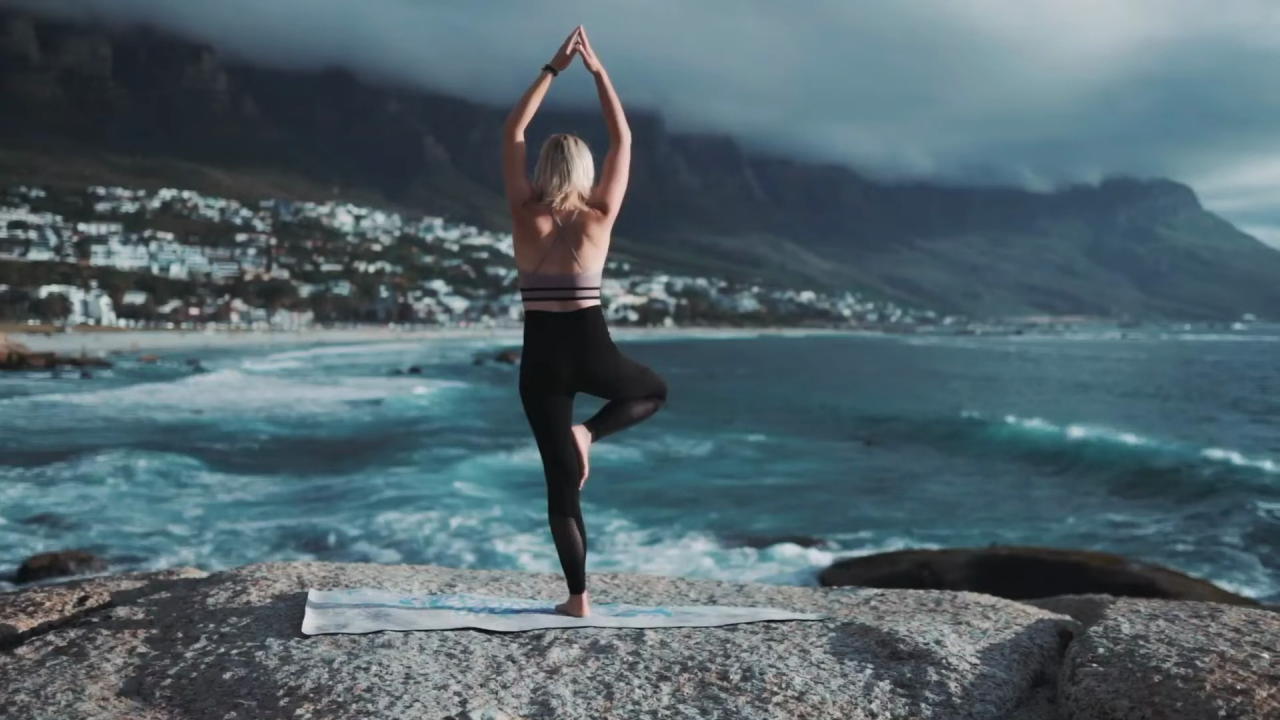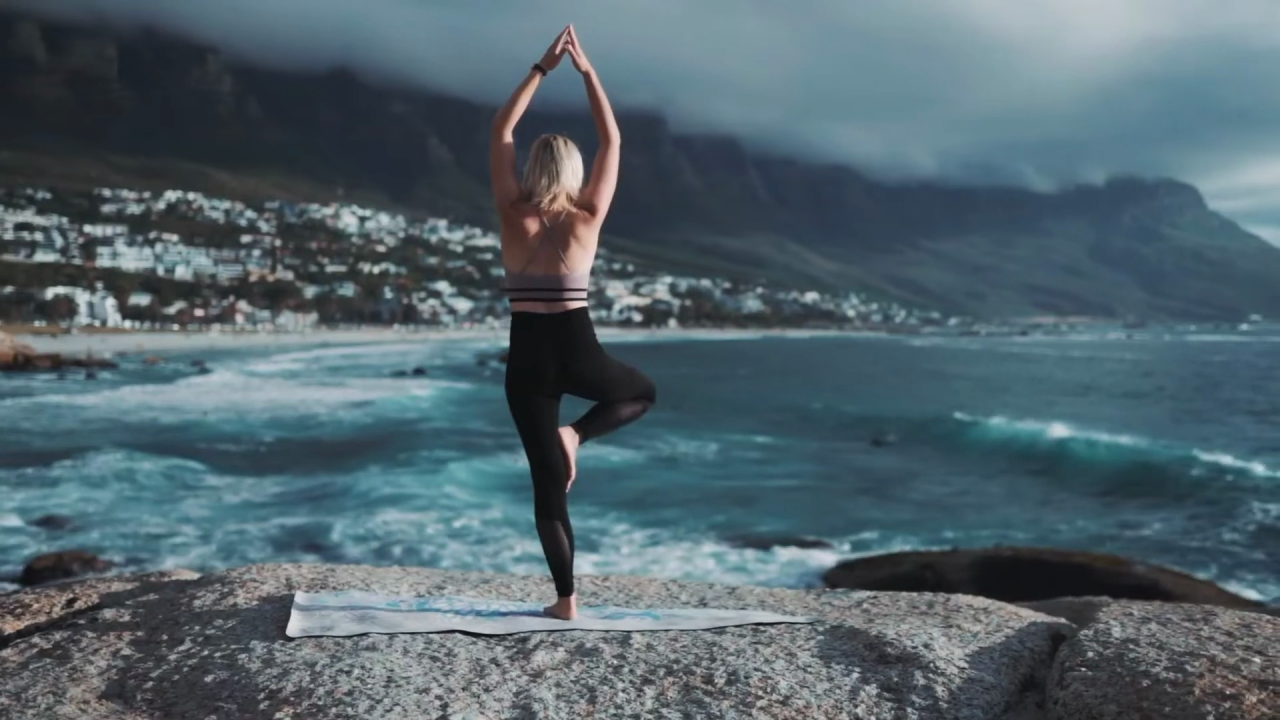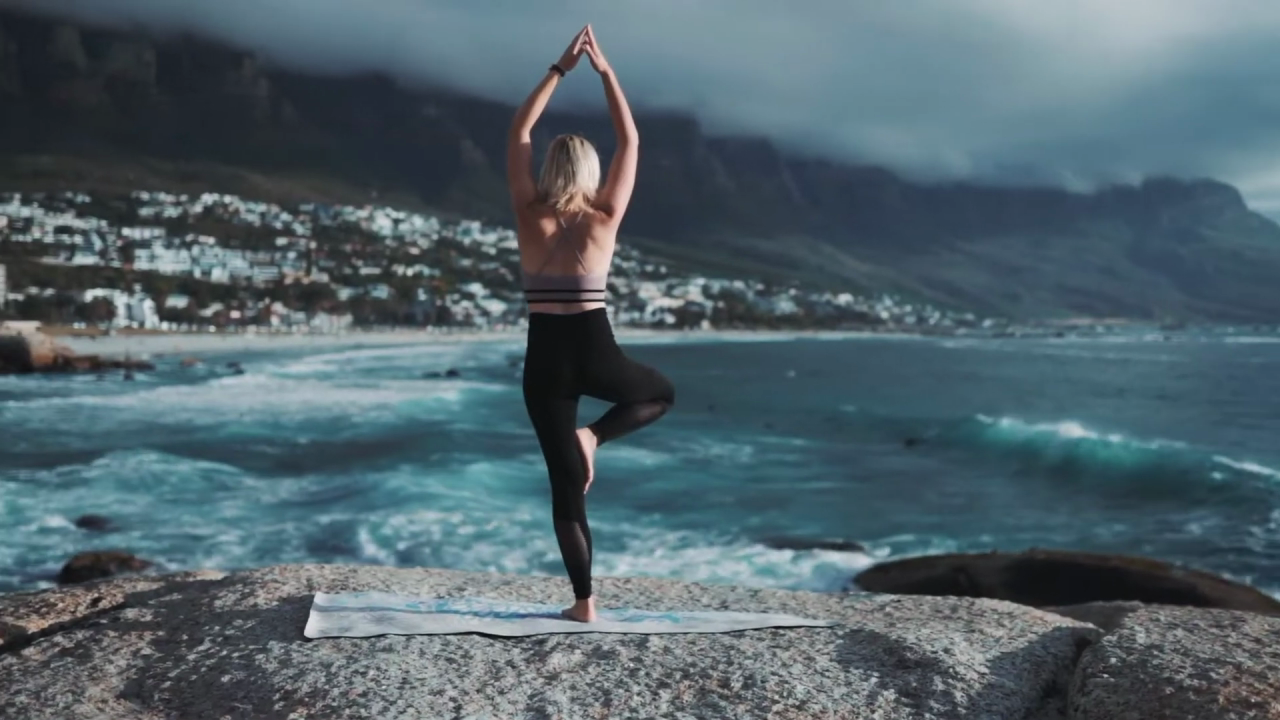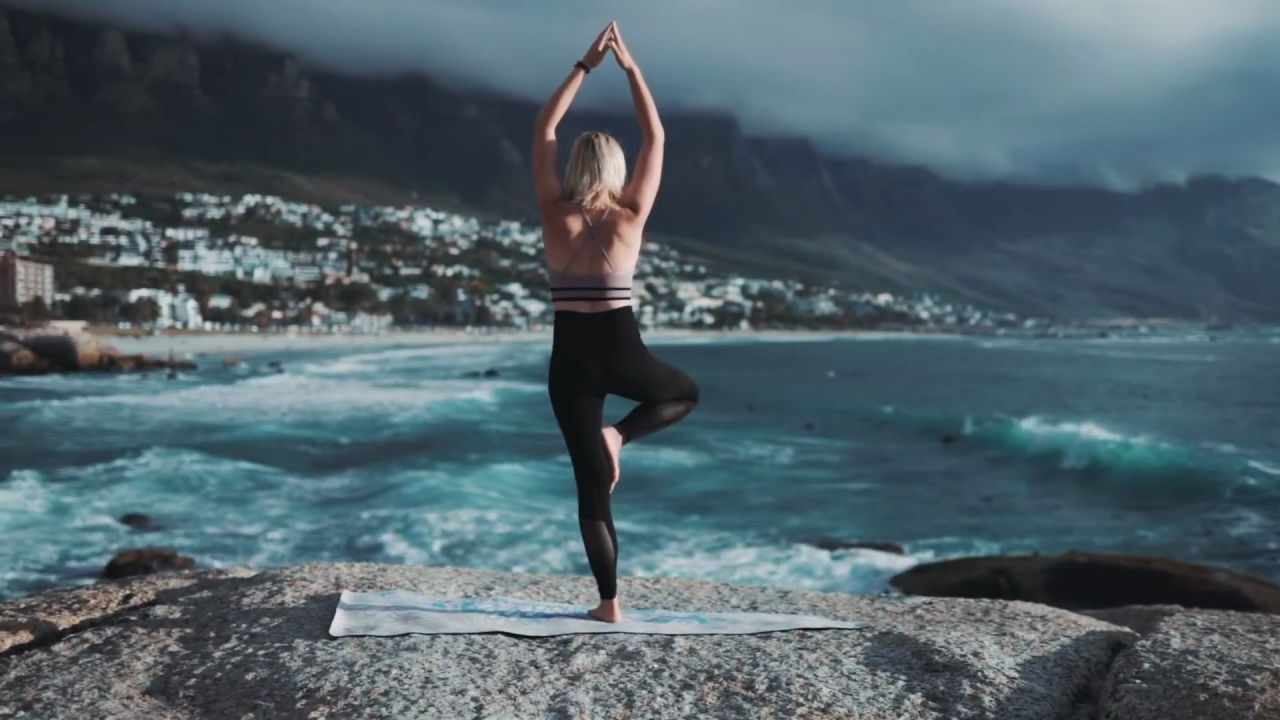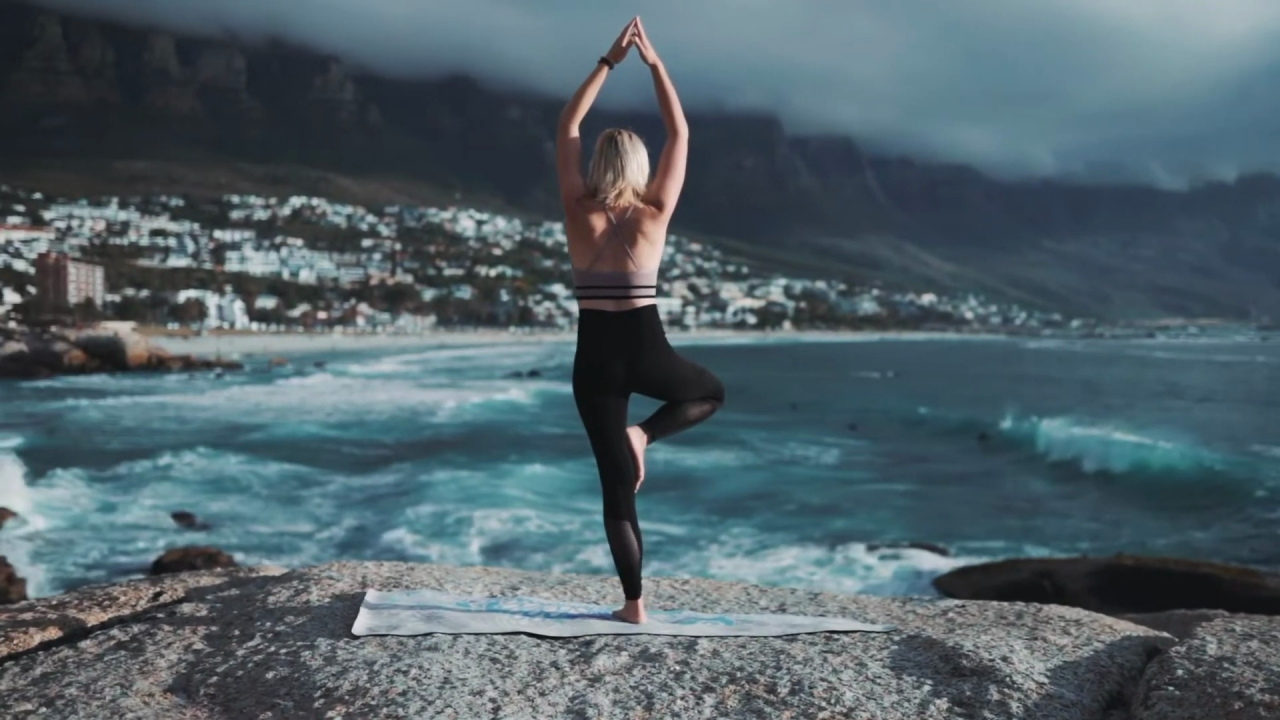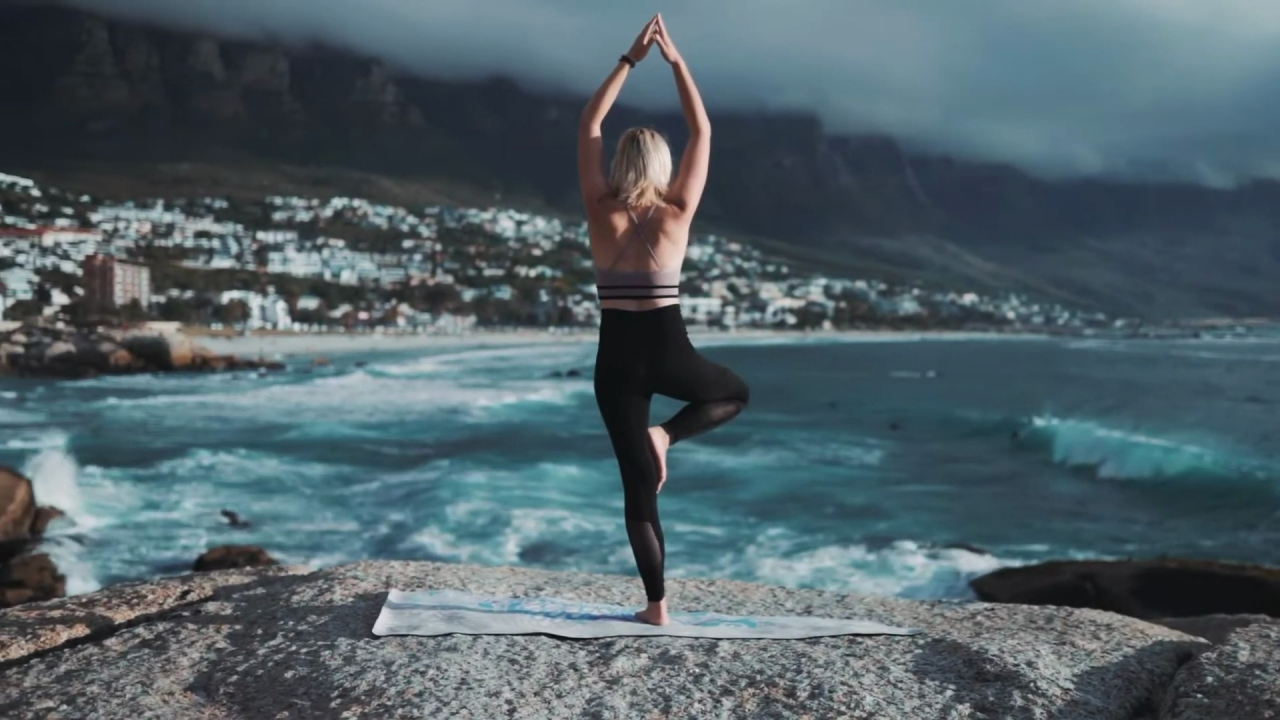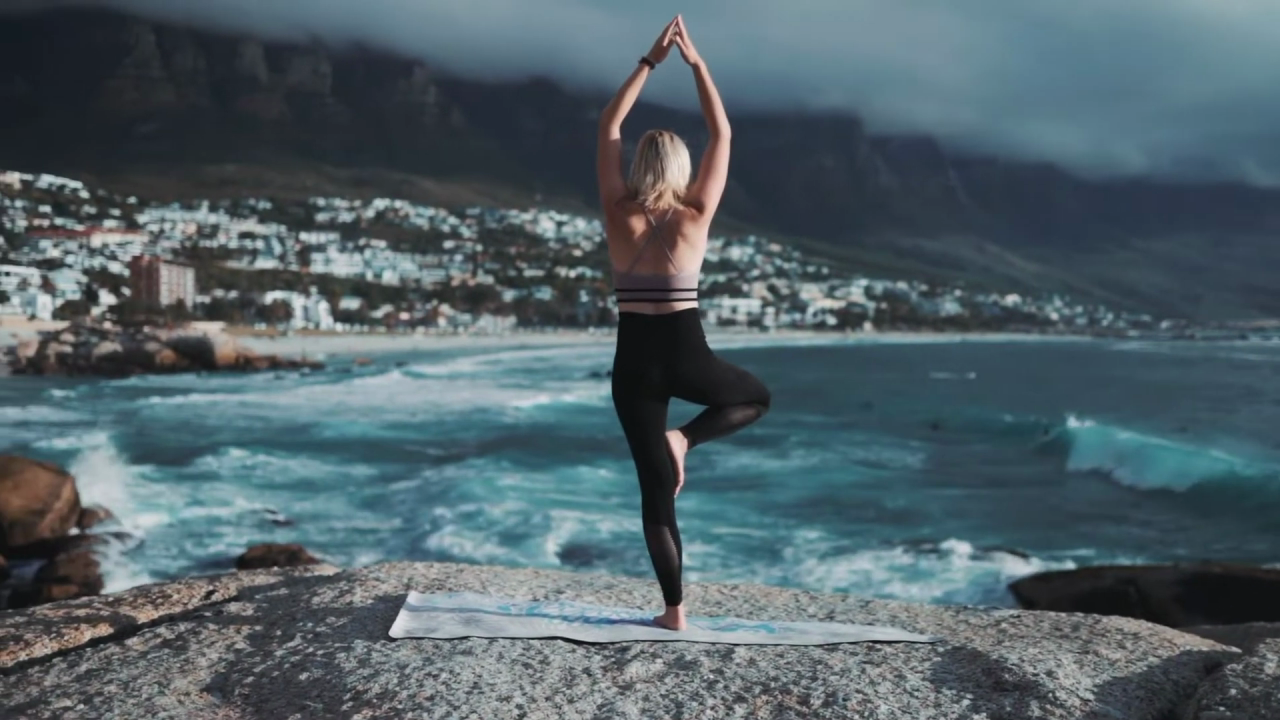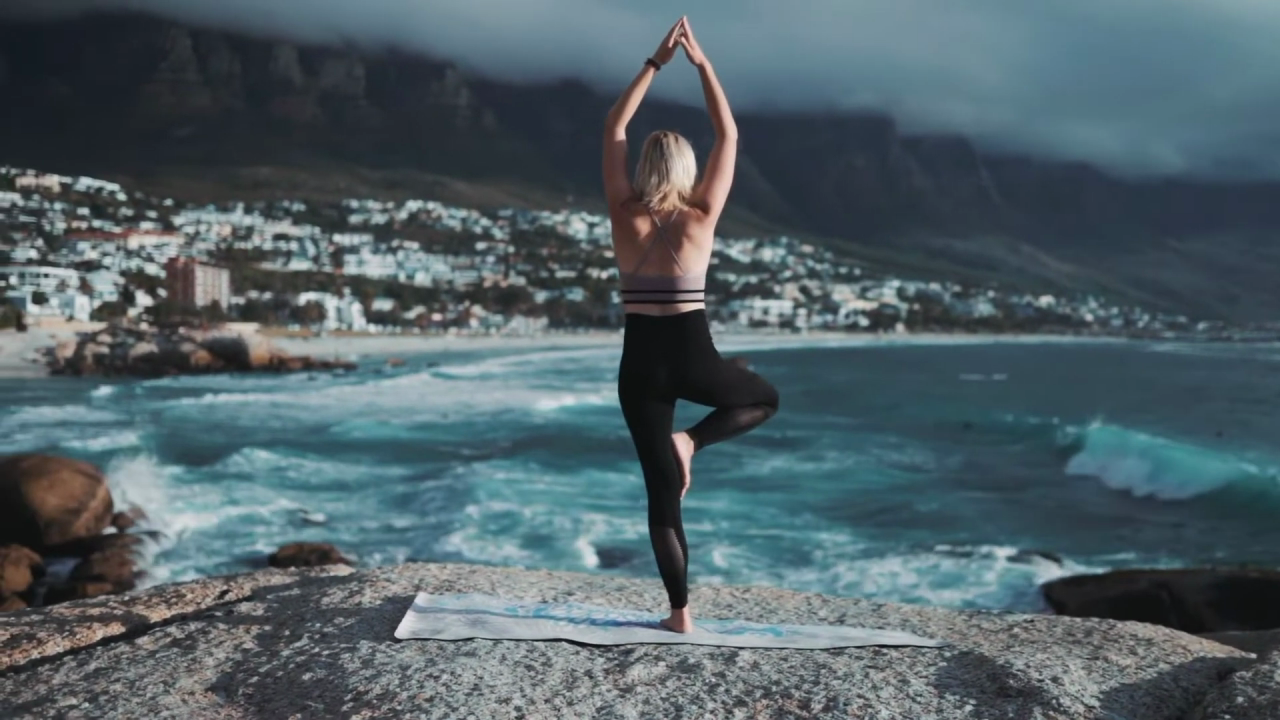
dt=0.5s
person 1, frame 1
left shoulder: (524, 216)
right shoulder: (599, 217)
left elbow: (512, 132)
right elbow: (622, 138)
left wrist: (552, 69)
right wrist: (596, 69)
left hip: (541, 357)
right hip: (591, 351)
left knee: (561, 483)
right knee: (654, 391)
left ankle: (578, 599)
right ankle: (589, 433)
person 1, frame 2
left shoulder: (512, 215)
right shoulder: (588, 217)
left elbow: (501, 132)
right elbow: (612, 139)
left wrist: (542, 68)
right wrist: (585, 68)
left hip: (527, 359)
right hip: (577, 353)
left knee: (547, 486)
right knee: (642, 391)
left ankle: (565, 600)
right ankle: (576, 434)
person 1, frame 3
left shoulder: (529, 217)
right shoulder: (604, 219)
left elbow: (518, 133)
right elbow: (630, 139)
left wrist: (559, 69)
right wrist: (603, 69)
left hip: (545, 361)
right hip: (595, 355)
left knee: (565, 487)
right knee: (662, 393)
left ankle: (583, 603)
right ankle: (594, 436)
person 1, frame 4
left shoulder: (555, 215)
right shoulder: (631, 217)
left elbow: (544, 130)
right elbow: (656, 137)
left wrist: (585, 65)
right wrist: (629, 66)
left hip: (571, 359)
right hip: (621, 353)
left knee: (591, 487)
right knee: (686, 393)
left ankle: (609, 604)
right ankle: (619, 435)
person 1, frame 5
left shoulder: (578, 213)
right shoulder: (654, 214)
left elbow: (567, 127)
right elbow: (679, 132)
left wrist: (609, 61)
right wrist: (652, 61)
left hip: (594, 358)
right hip: (646, 352)
left knee: (616, 487)
right knee: (712, 391)
left ankle: (634, 604)
right ankle: (644, 434)
person 1, frame 6
left shoulder: (600, 213)
right shoulder: (677, 214)
left elbow: (588, 126)
right elbow: (702, 131)
left wrist: (630, 59)
right wrist: (675, 59)
left hip: (617, 358)
right hip: (668, 352)
left knee: (638, 489)
right knee: (735, 393)
left ankle: (656, 607)
right ankle: (667, 435)
person 1, frame 7
left shoulder: (618, 215)
right shoulder: (695, 217)
left elbow: (607, 128)
right elbow: (721, 133)
left wrist: (649, 61)
right wrist: (694, 61)
left hip: (634, 362)
right hip: (685, 356)
left knee: (656, 492)
right knee: (757, 397)
left ankle: (674, 611)
right ankle: (685, 438)
person 1, frame 8
left shoulder: (624, 216)
right shoulder: (701, 218)
left elbow: (613, 129)
right elbow: (728, 135)
left wrist: (654, 63)
right wrist: (701, 62)
left hip: (640, 363)
right hip: (692, 358)
left knee: (662, 493)
right knee: (765, 398)
left ankle: (680, 614)
right ankle: (692, 440)
